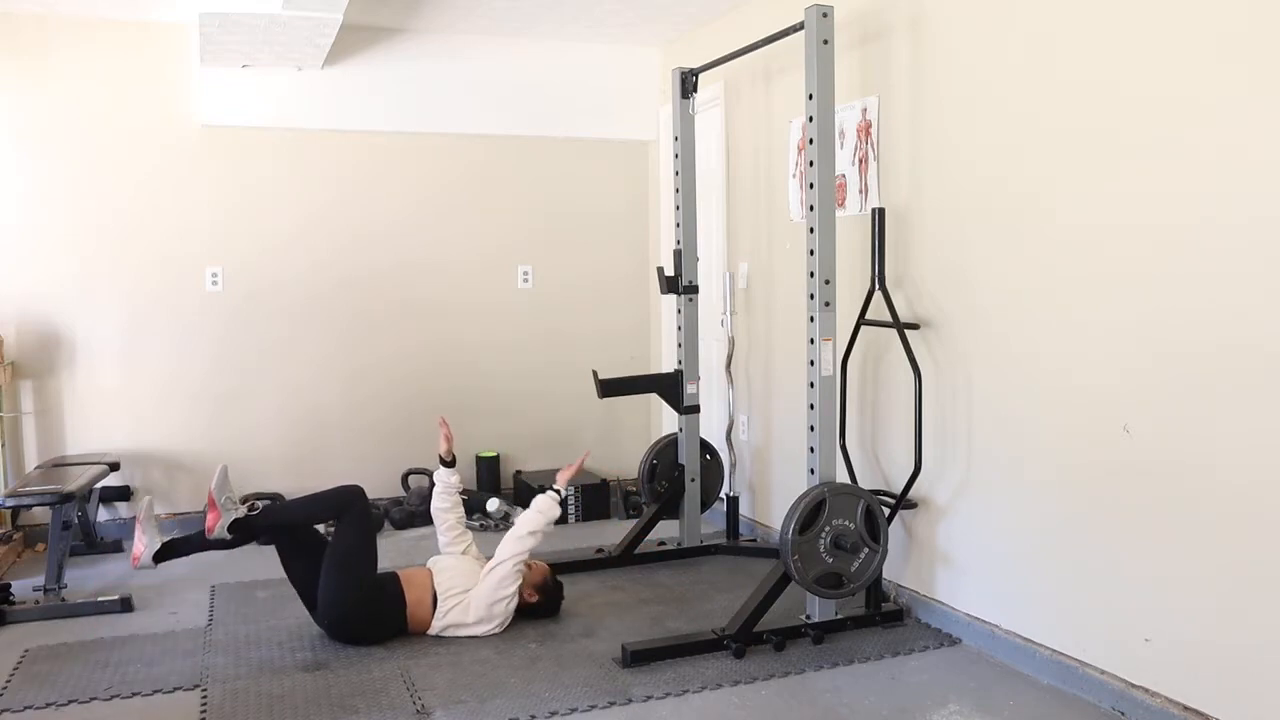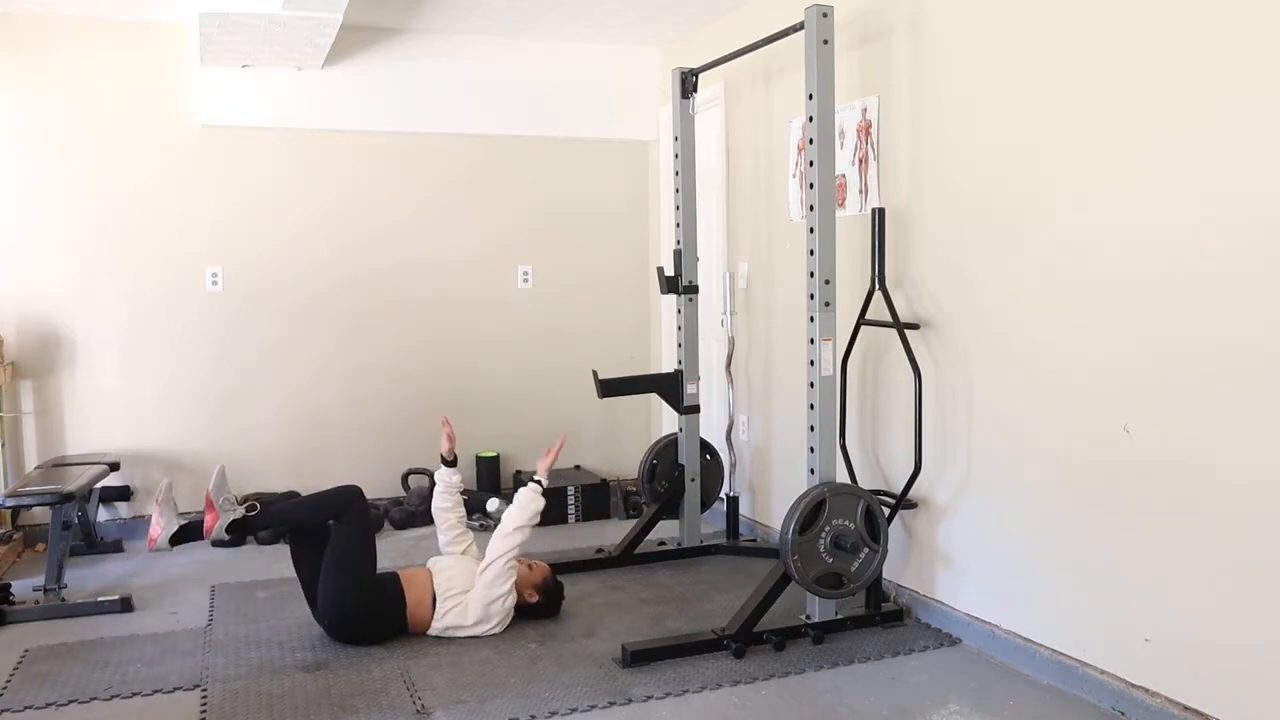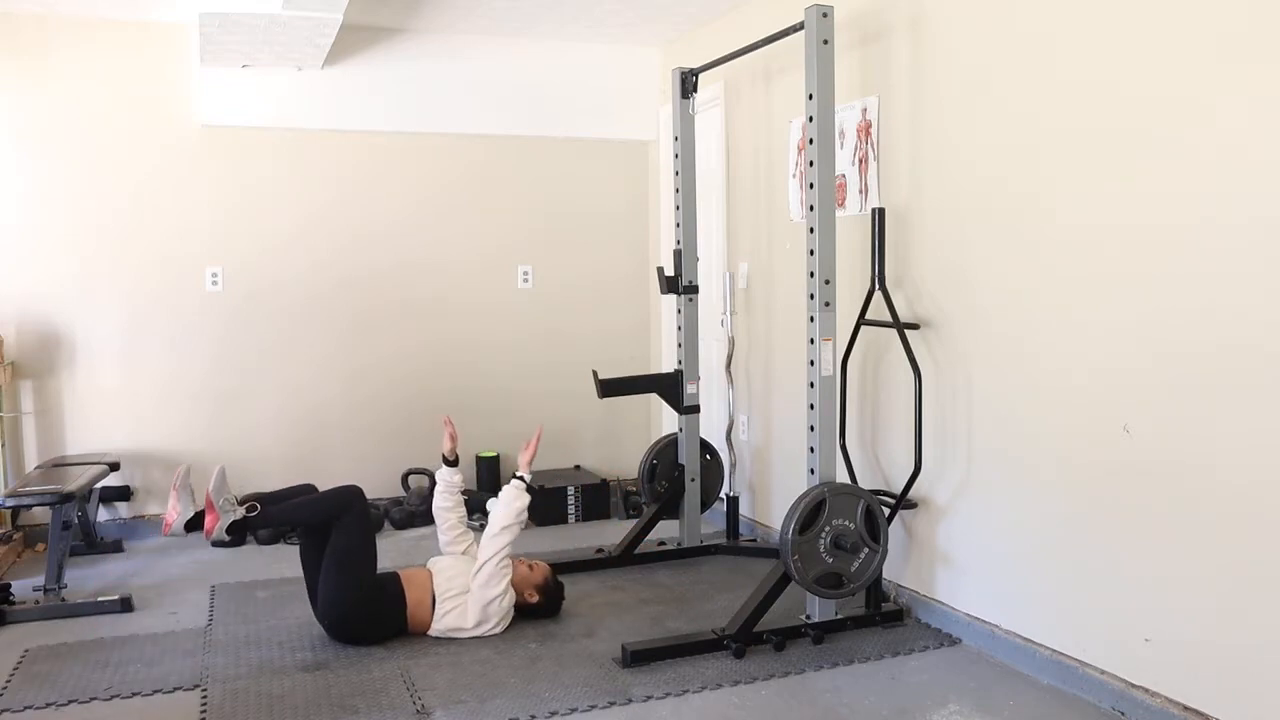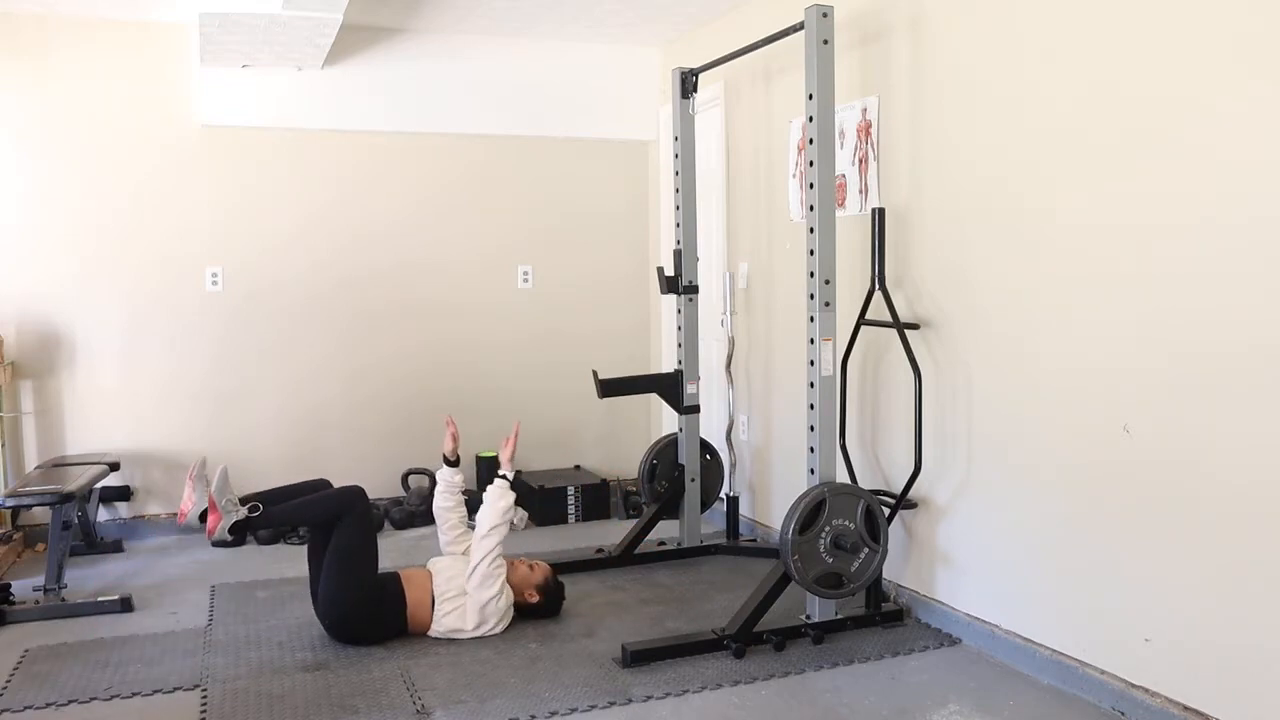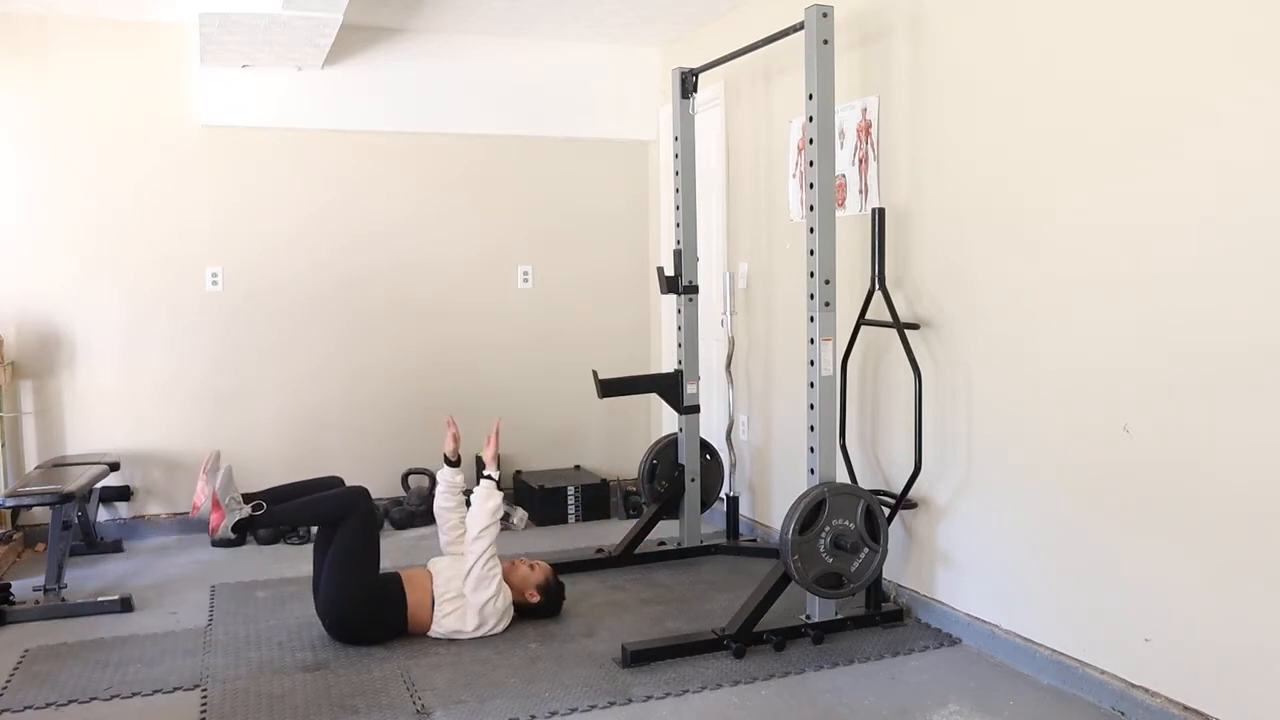
dt=0.1s
person 1, frame 1
left shoulder: (495, 607)
right shoulder: (474, 567)
left elbow: (518, 542)
right elbow: (450, 524)
left wrist: (556, 491)
right wrist: (447, 461)
left hip: (356, 614)
right hip: (348, 605)
left knee: (353, 498)
right knee: (274, 526)
left ankle: (239, 519)
right ankle: (160, 551)
person 1, frame 2
left shoulder: (496, 606)
right shoulder: (476, 570)
left elbow: (510, 539)
right elbow: (452, 522)
left wrist: (539, 481)
right wrist: (448, 461)
left hip: (357, 614)
right hip: (349, 603)
left knee: (351, 498)
right knee: (293, 509)
left ankle: (235, 522)
person 1, frame 3
left shoulder: (497, 603)
right shoulder: (473, 567)
left elbow: (500, 534)
right elbow: (452, 526)
left wrist: (521, 475)
right wrist: (450, 461)
left hip: (358, 613)
right hip: (349, 602)
left knee: (350, 498)
right knee: (307, 496)
left ankle: (235, 521)
right ankle: (204, 518)
person 1, frame 4
left shoulder: (496, 603)
right shoulder: (475, 570)
left elbow: (490, 537)
right elbow: (454, 526)
left wrist: (505, 472)
right wrist: (451, 461)
left hip: (354, 614)
right hip: (347, 603)
left knee: (353, 498)
right knee: (324, 489)
left ankle: (236, 522)
right ankle: (230, 513)
person 1, frame 5
left shoulder: (495, 606)
right shoulder: (474, 573)
left elbow: (481, 537)
right elbow: (454, 527)
left wrist: (491, 471)
right wrist: (451, 462)
left hip: (355, 614)
right hip: (350, 603)
left knee: (358, 499)
right knee: (332, 486)
left ankle: (240, 521)
right ankle: (237, 508)
